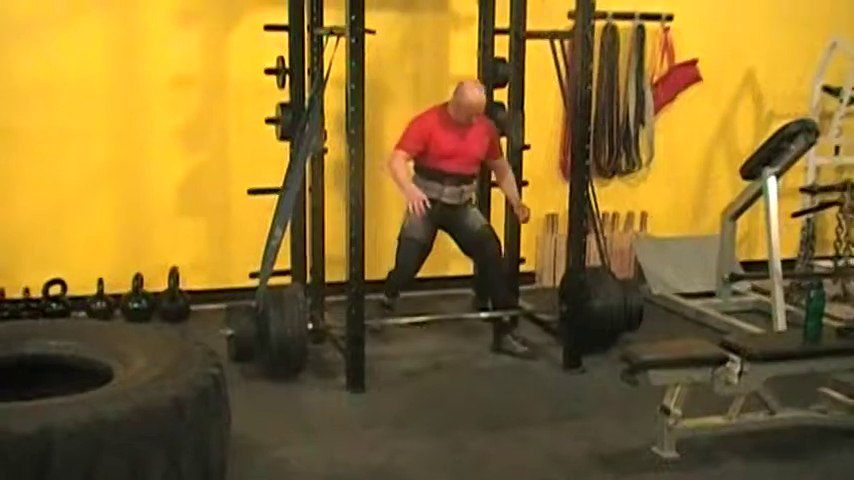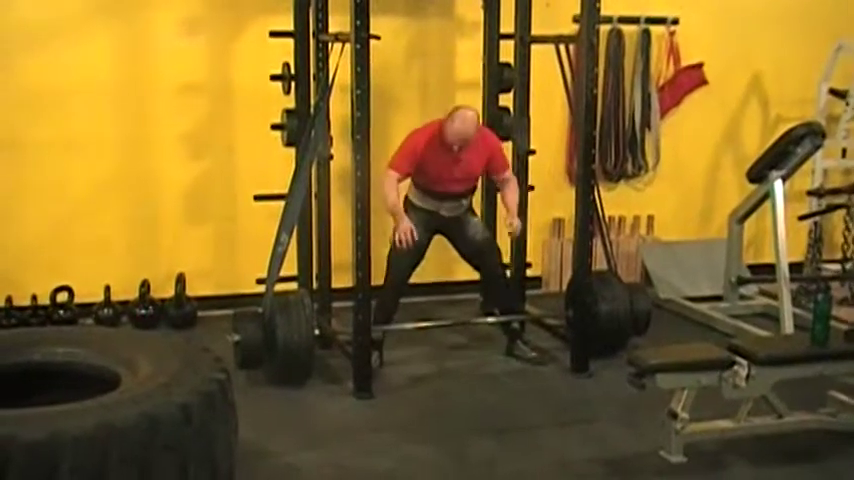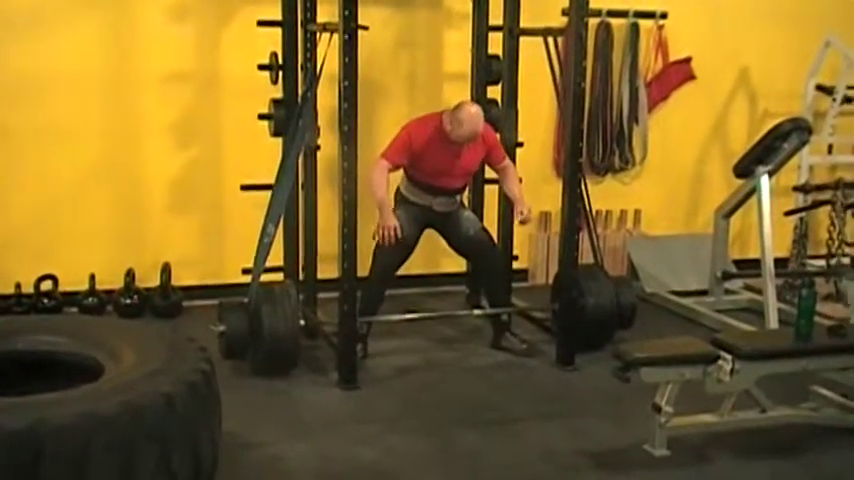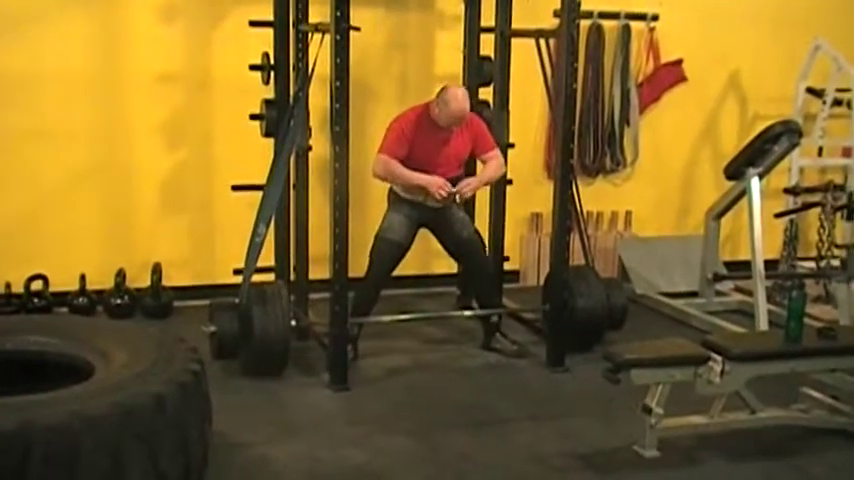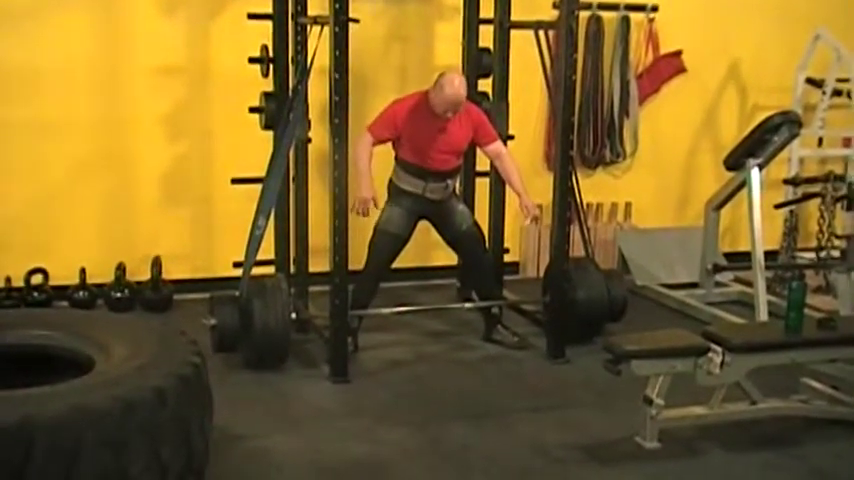
dt=1s
person 1, frame 1
left shoulder: (486, 128)
right shoulder: (426, 123)
left elbow: (500, 166)
right elbow: (396, 160)
left wrist: (516, 202)
right wrist: (410, 189)
left hip: (462, 205)
right hip: (426, 203)
left knee: (494, 260)
right knee: (406, 265)
left ankle: (504, 332)
right ankle: (385, 306)
person 1, frame 2
left shoulder: (488, 142)
right shoulder: (421, 139)
left elbow: (506, 179)
right elbow: (389, 179)
left wrist: (512, 213)
right wrist: (400, 218)
left hip: (461, 212)
right hip: (421, 211)
left knee: (494, 267)
right knee: (397, 272)
left ankle: (515, 337)
right ankle: (375, 343)
person 1, frame 3
left shoulder: (485, 135)
right shoulder: (419, 131)
left elbow: (505, 167)
right elbow: (380, 169)
left wrist: (519, 200)
right wrist: (385, 213)
left hip: (453, 206)
right hip: (413, 204)
left knee: (492, 259)
right knee: (383, 265)
left ankle: (502, 330)
right ankle: (359, 334)
person 1, frame 4
left shoulder: (473, 124)
right shoulder: (408, 122)
left elbow: (496, 161)
right elbow: (381, 167)
left wrist: (477, 180)
right wrist: (425, 181)
left hip: (446, 204)
right hip: (406, 203)
left knee: (480, 262)
right knee: (378, 267)
left ankle: (493, 332)
right ankle: (350, 336)
person 1, frame 5
left shoulder: (473, 115)
right shoulder: (404, 109)
left elbow: (499, 153)
right elbow: (365, 141)
left wrist: (522, 195)
right wrist: (365, 185)
left hip: (446, 196)
right hip: (406, 194)
left knee: (478, 255)
right knee: (378, 260)
left ankle: (494, 324)
right ankle: (350, 328)
